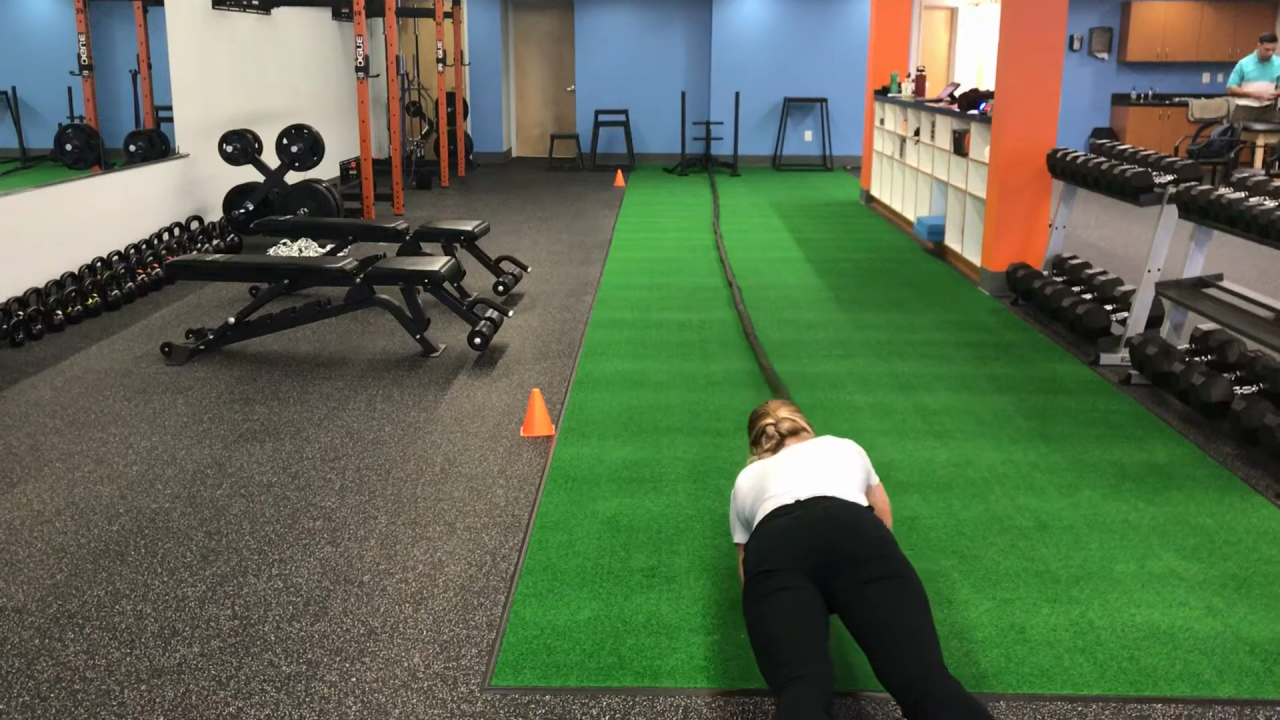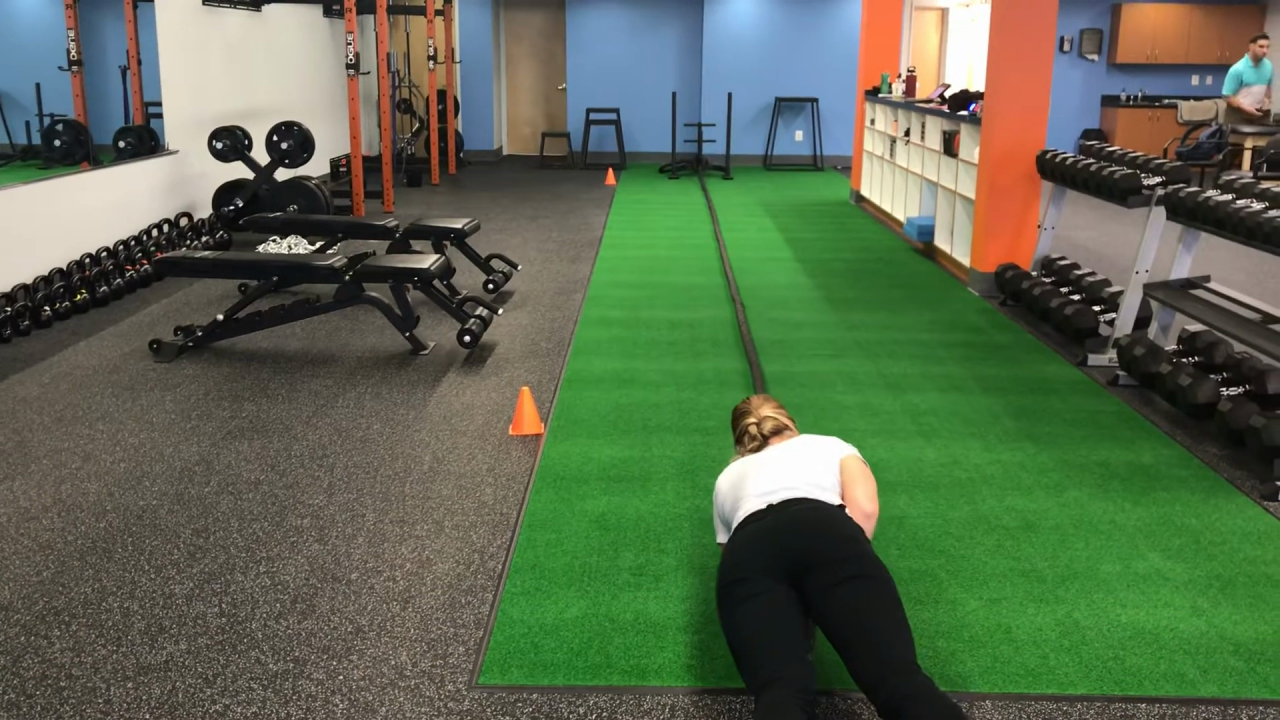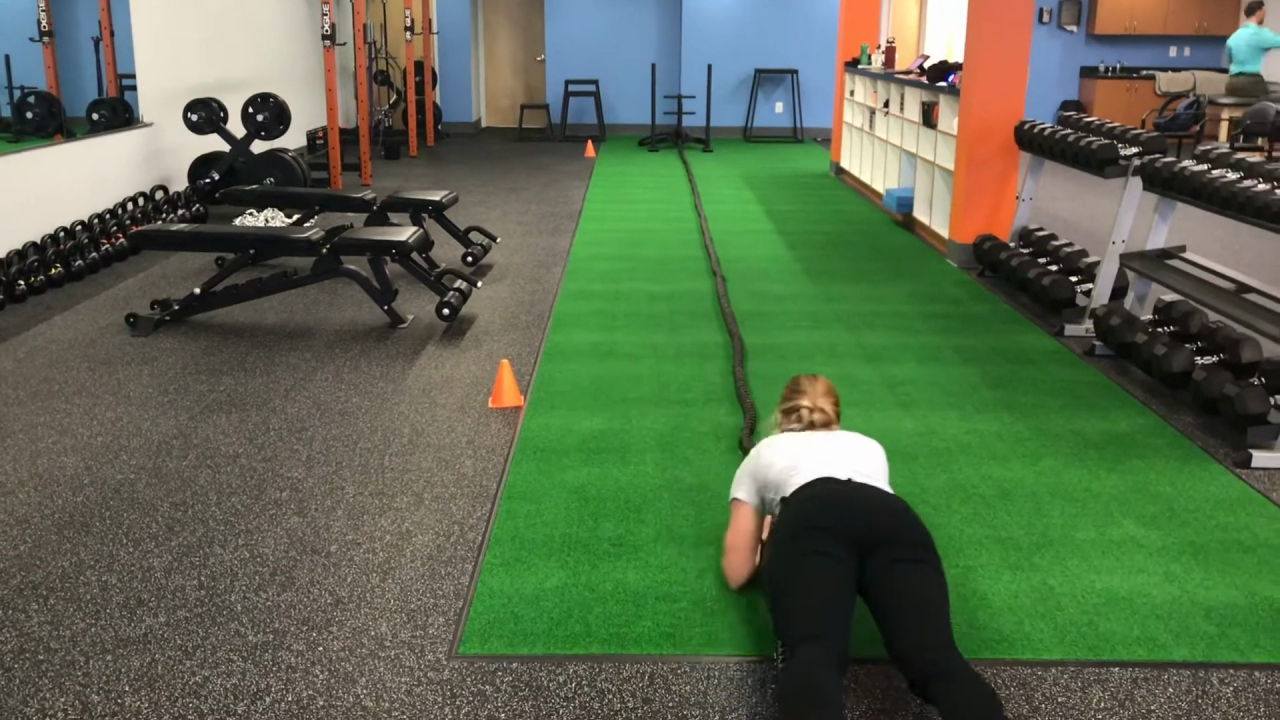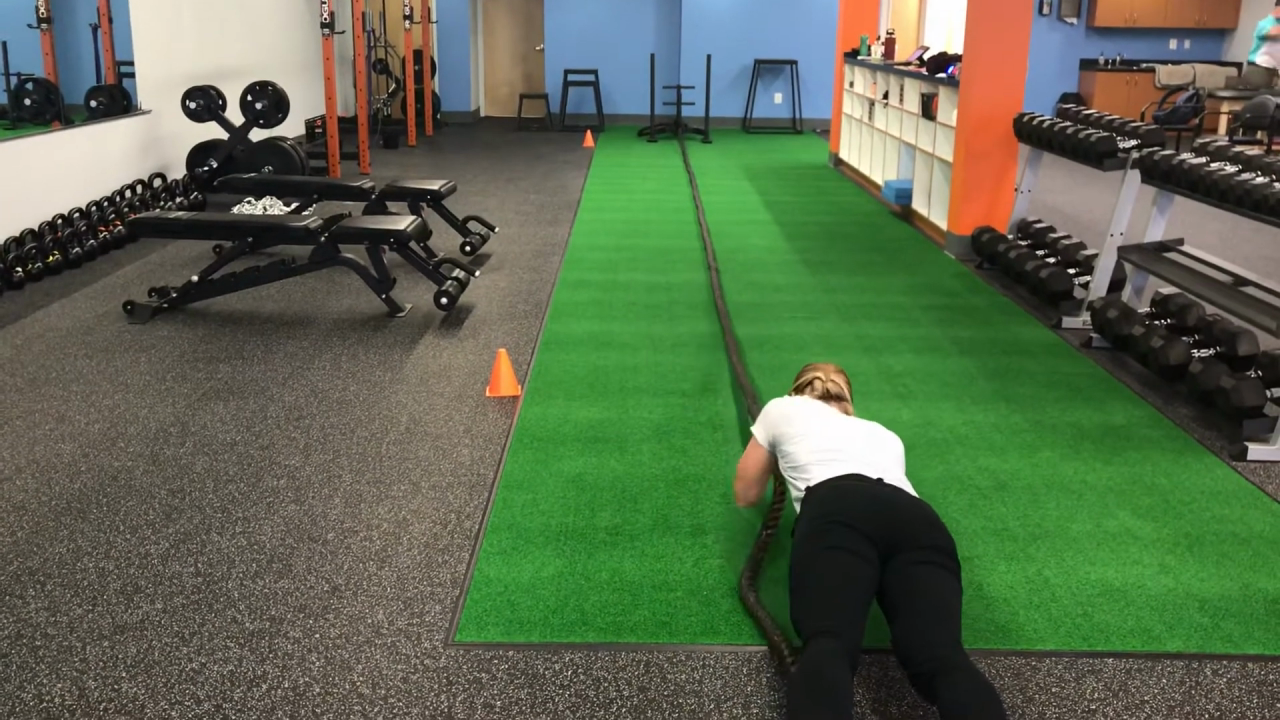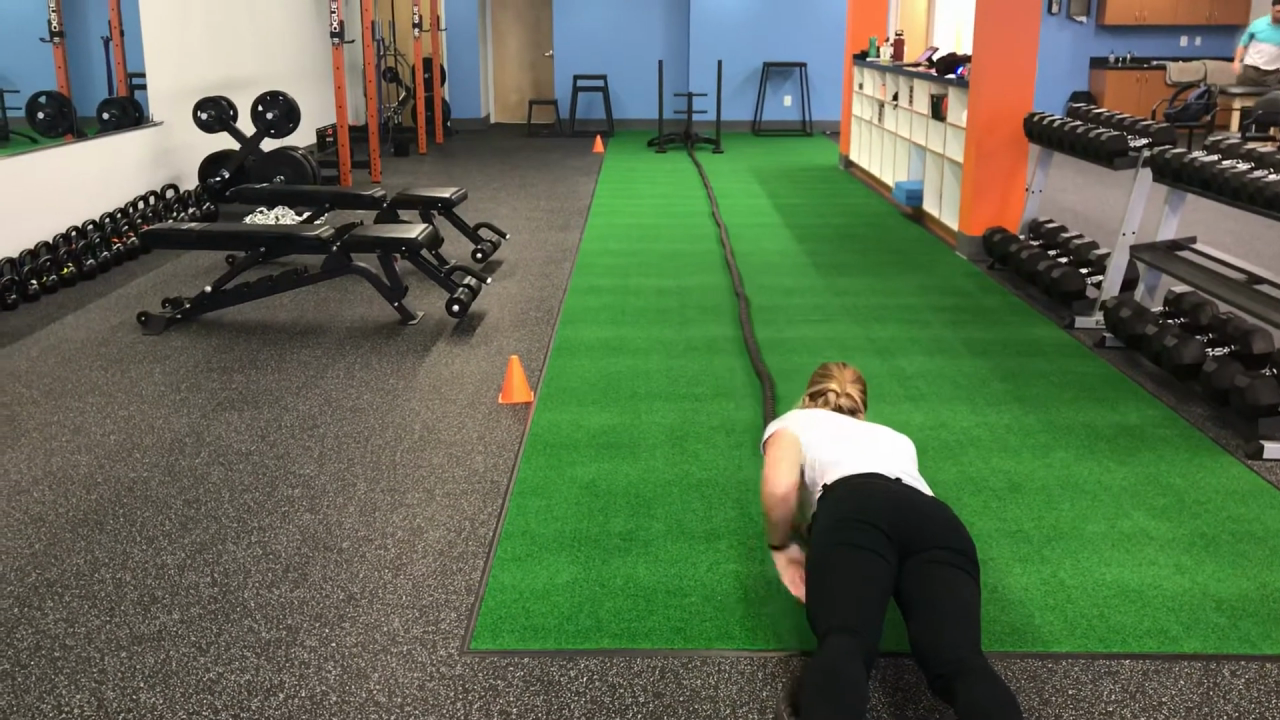
dt=1s
person 1, frame 1
left shoulder: (746, 479)
right shoulder: (844, 447)
left elbow: (747, 565)
right elbow: (882, 520)
left hip: (774, 549)
right hip: (853, 532)
left knee: (803, 693)
right knee: (924, 679)
person 1, frame 2
left shoulder: (728, 477)
right shoulder: (832, 446)
right elbow: (864, 506)
right wrist: (830, 605)
left hip: (748, 554)
right hip: (827, 534)
right knee: (900, 680)
person 1, frame 3
left shoulder: (763, 452)
right shoulder: (869, 445)
left elbow: (736, 572)
left wrist: (769, 536)
left hip: (814, 518)
right hip: (896, 521)
left knee: (814, 655)
right knee: (935, 659)
person 1, frame 4
left shoulder: (783, 409)
right shoulder: (885, 434)
left elbow: (745, 495)
left hip: (837, 516)
right hip: (918, 523)
left knee: (827, 647)
right knee: (940, 657)
person 1, frame 5
left shoulder: (791, 423)
right shoulder: (895, 436)
left elbow: (780, 486)
left wrist: (783, 544)
left hip: (854, 512)
right hip: (937, 521)
left knee: (844, 647)
right knee: (958, 659)
